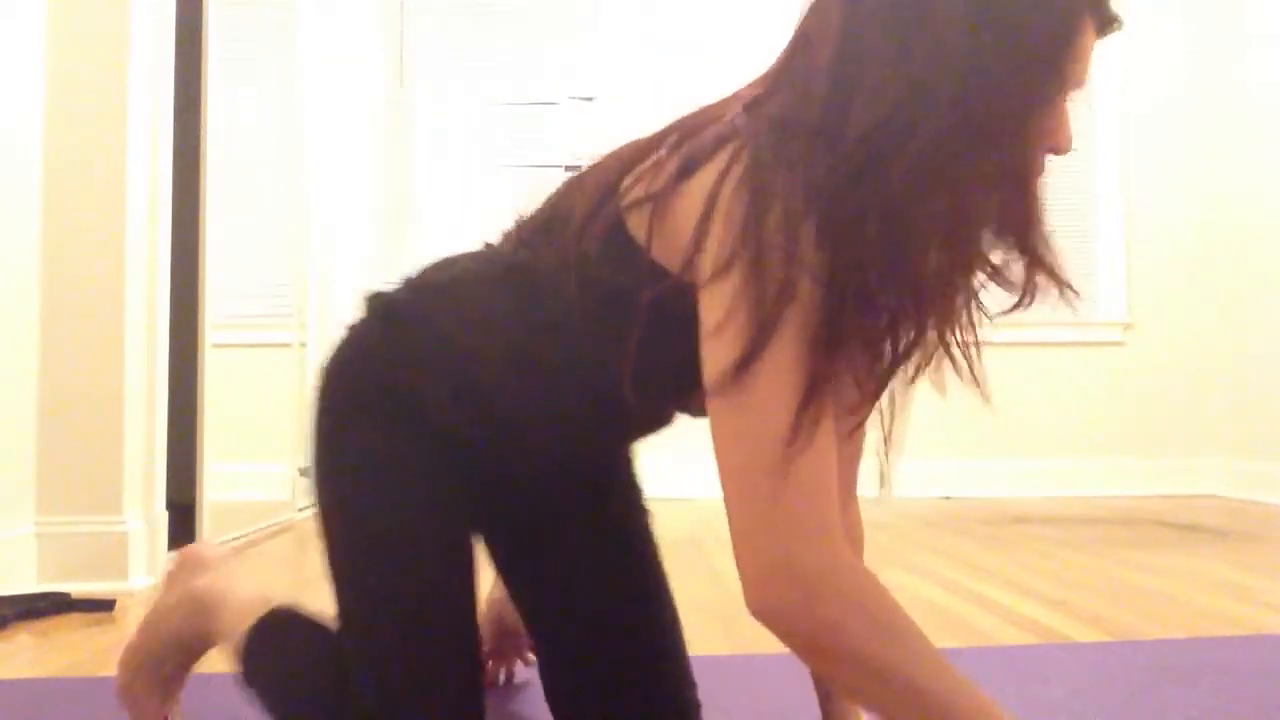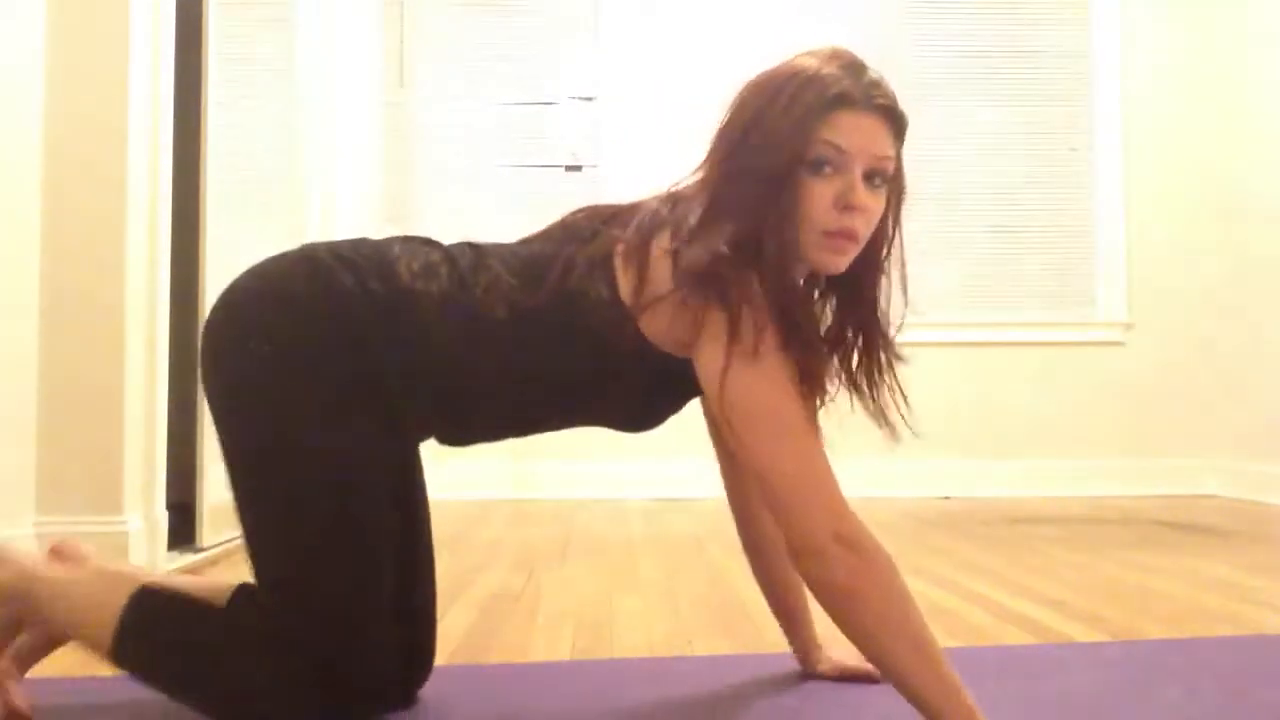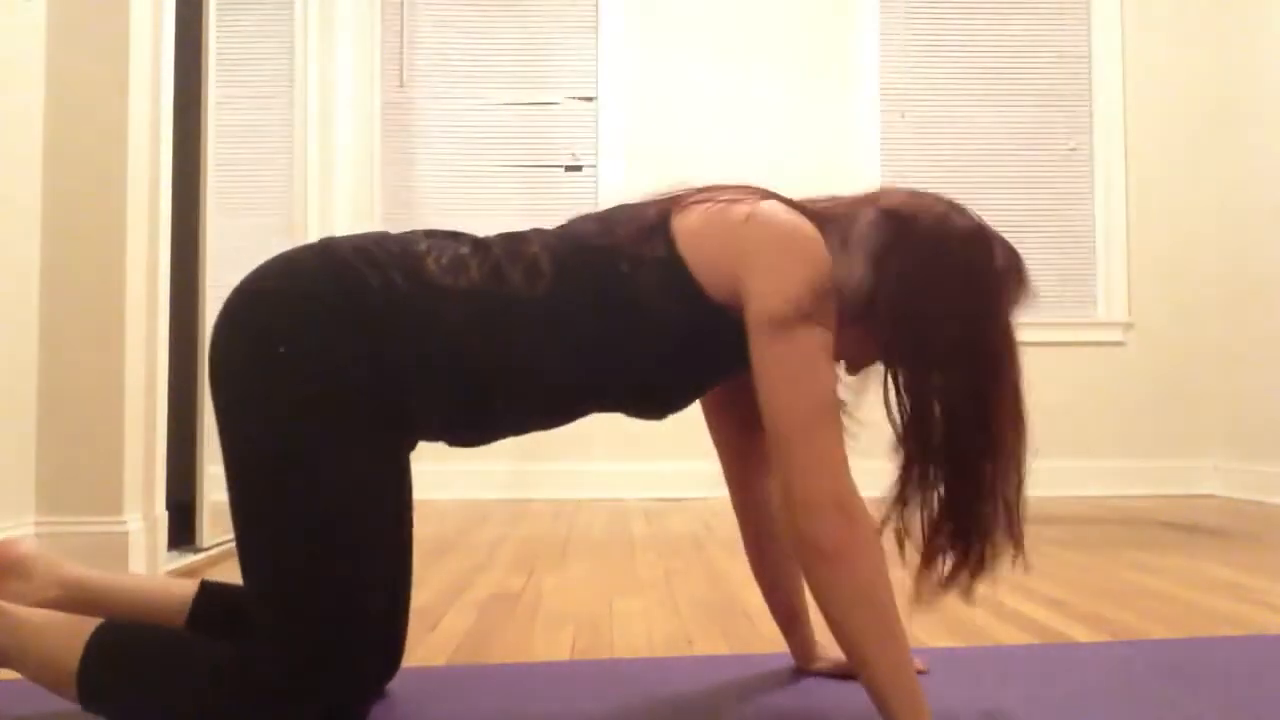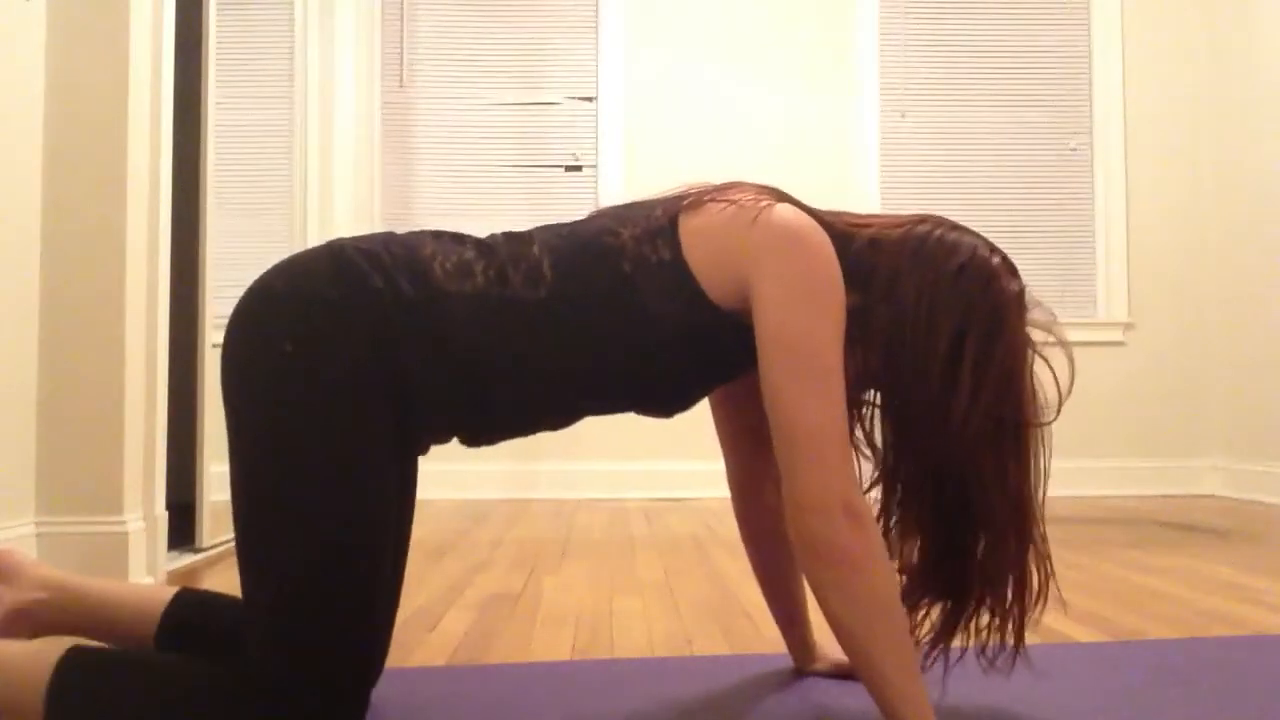
dt=1s
person 1, frame 1
left shoulder: (867, 226)
right shoulder: (756, 202)
left elbow: (815, 520)
right elbow: (789, 575)
left hip: (558, 442)
right hip: (400, 402)
left ankle: (491, 606)
right ankle: (215, 600)
person 1, frame 2
left shoulder: (741, 278)
right shoulder: (717, 277)
left elbow: (757, 491)
right elbow: (831, 543)
left hip: (345, 357)
right hip: (293, 341)
left ankle: (96, 588)
person 1, frame 3
left shoulder: (741, 292)
right shoulder: (785, 249)
left elbow: (758, 482)
right elbow: (821, 511)
left hip: (343, 352)
right hip: (310, 341)
person 1, frame 4
left shoulder: (755, 293)
right shoulder: (791, 252)
left elbow: (762, 487)
right elbow: (826, 515)
left hip: (360, 356)
right hip: (321, 342)
